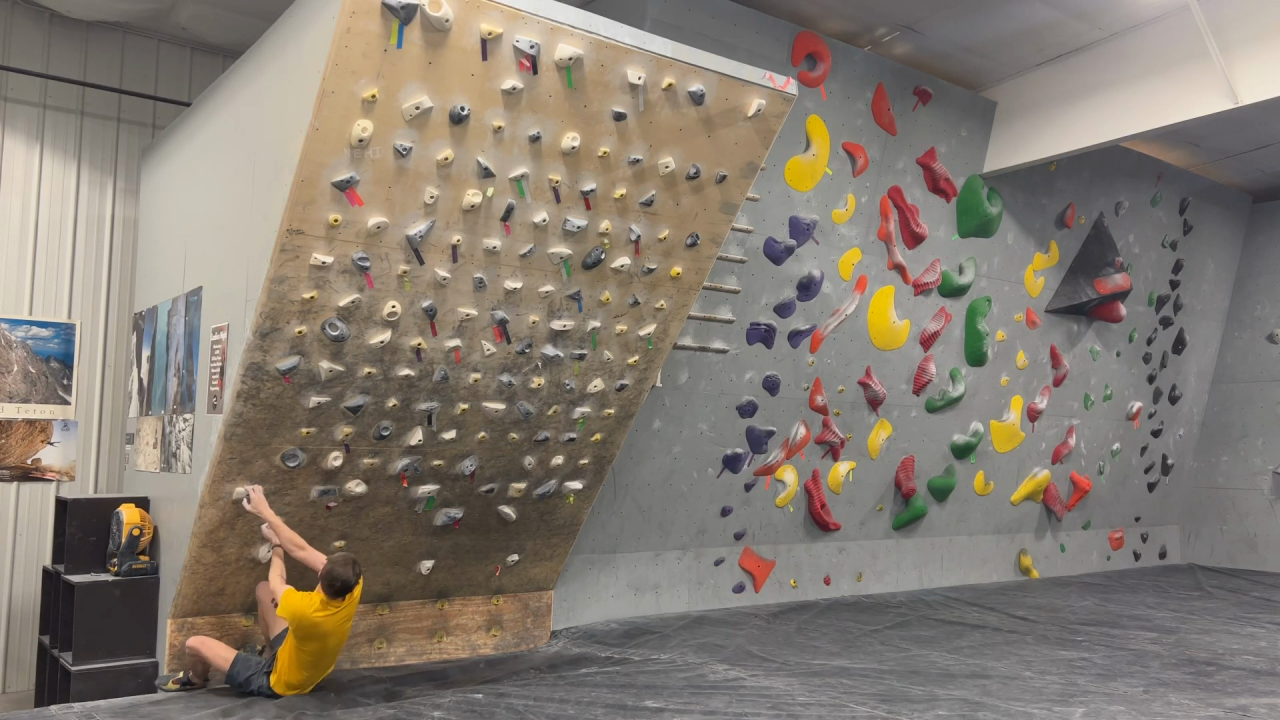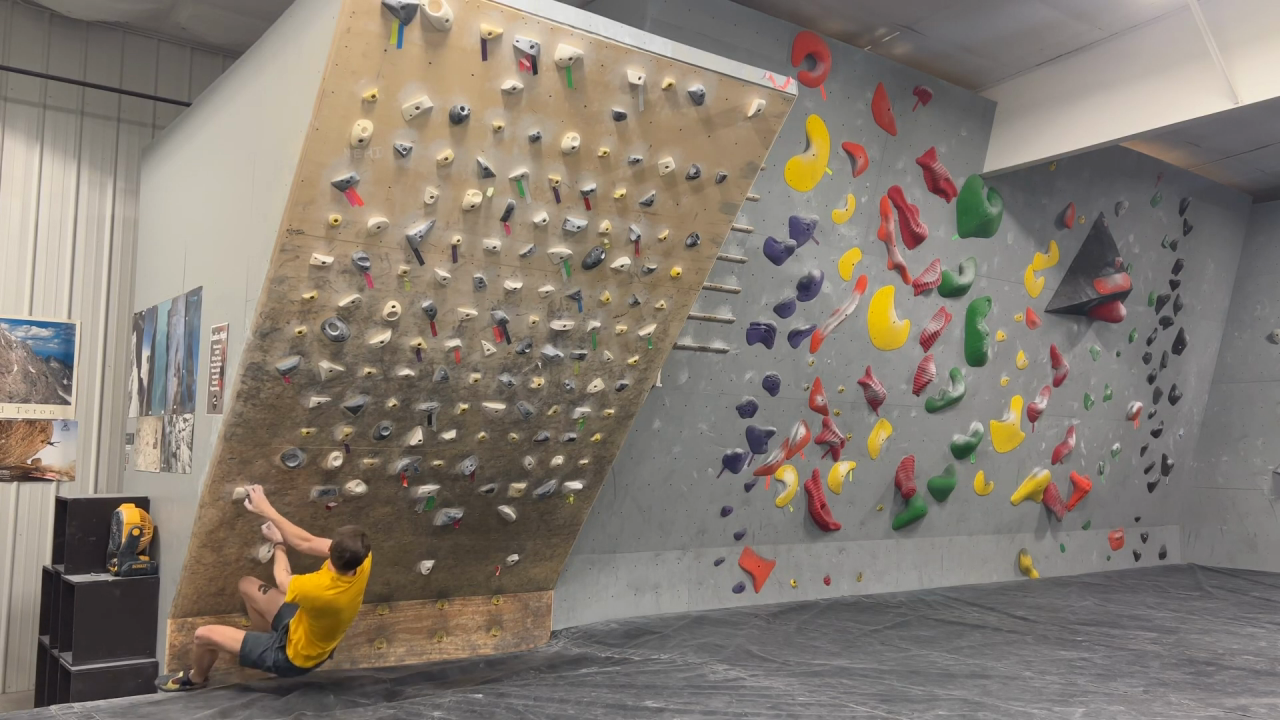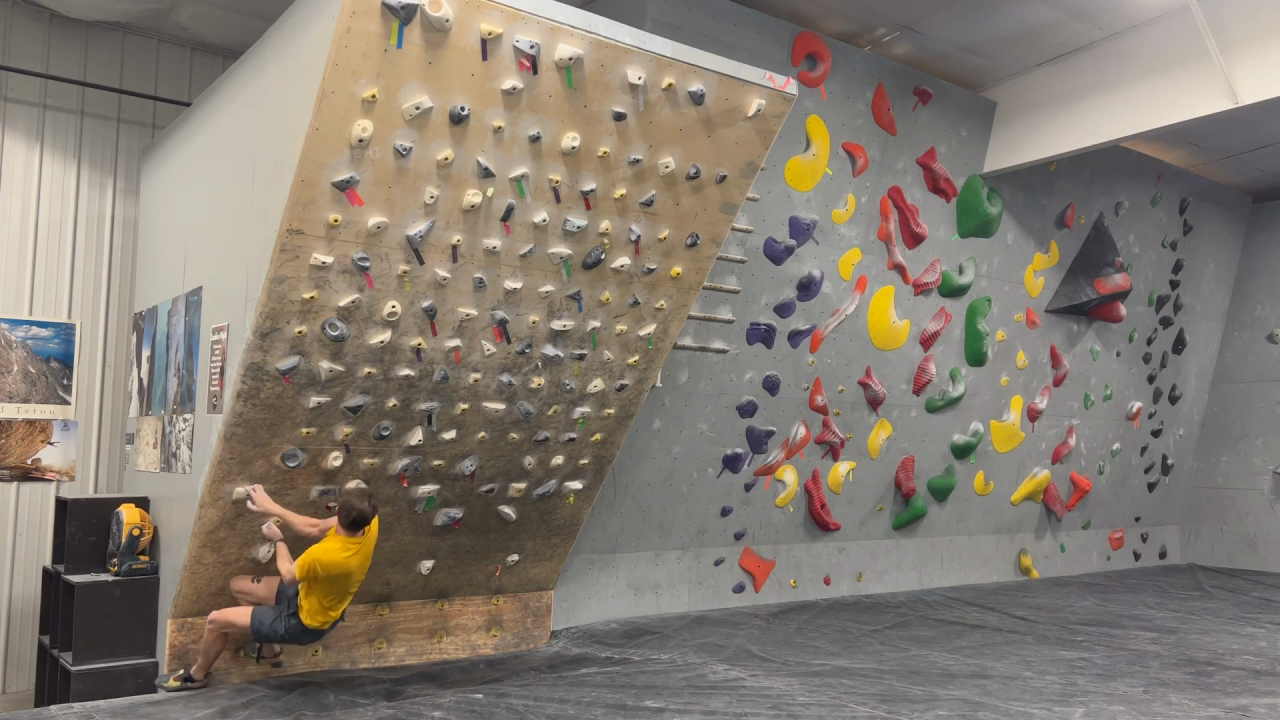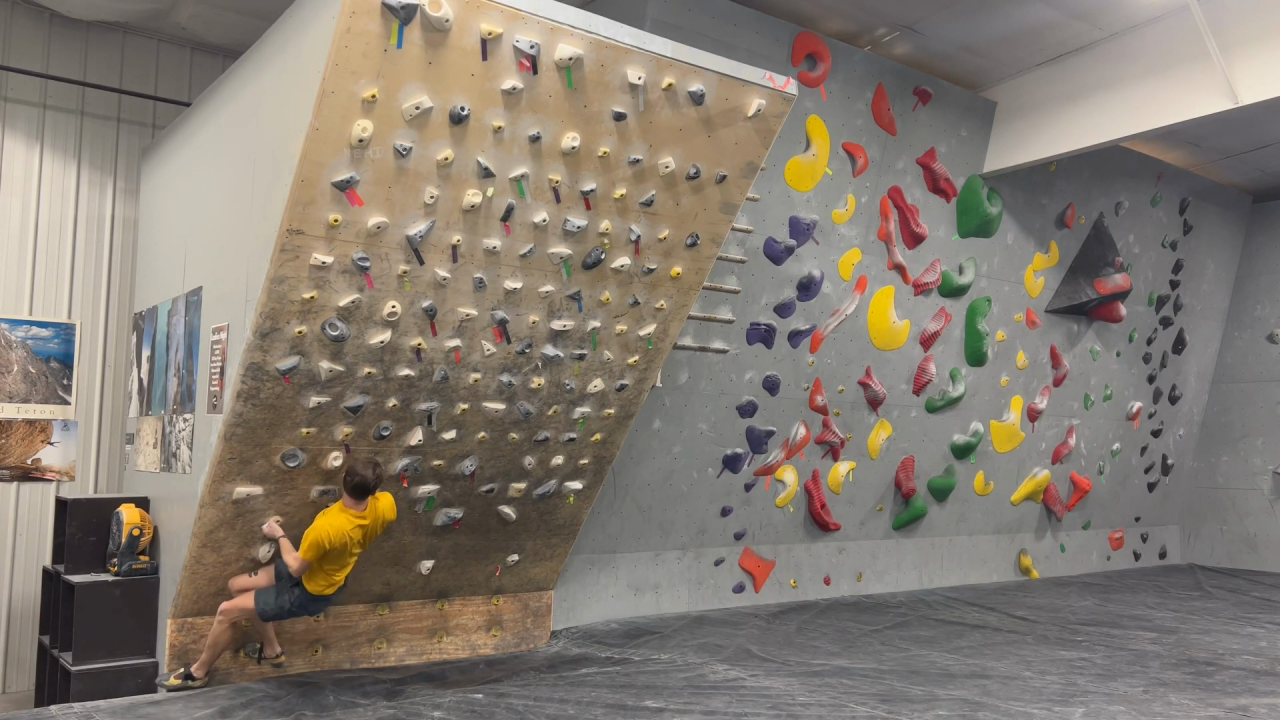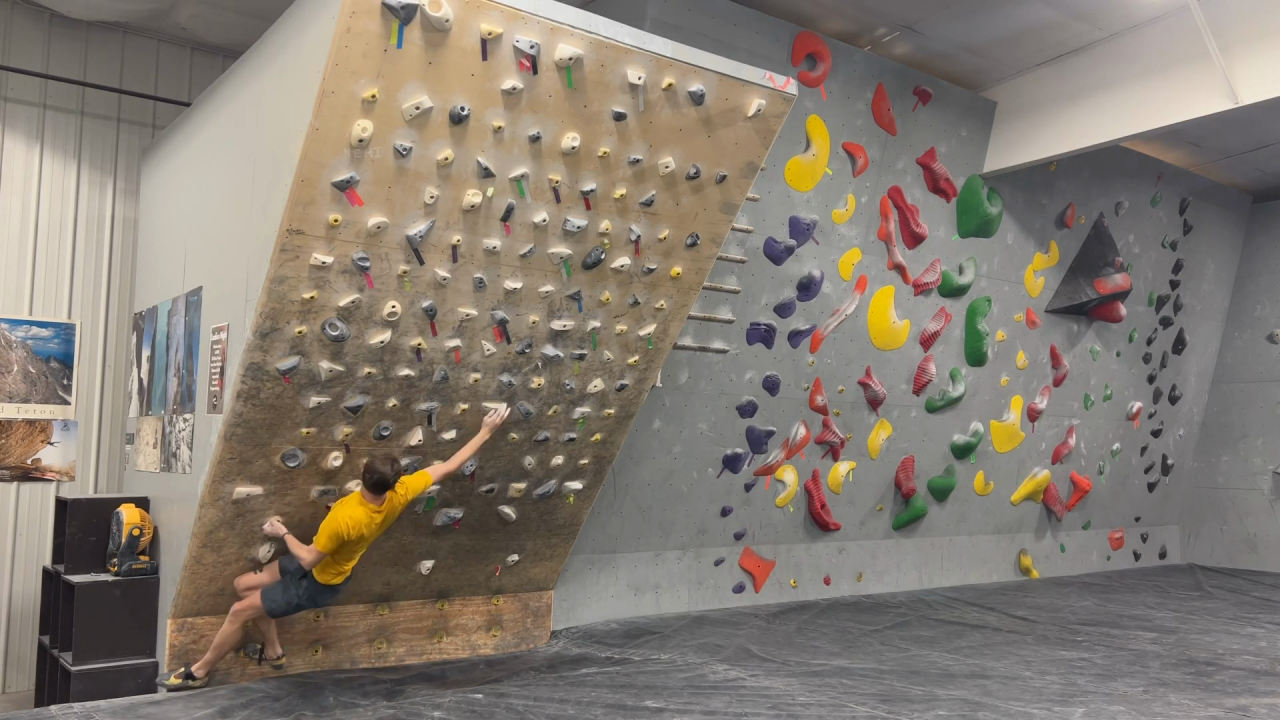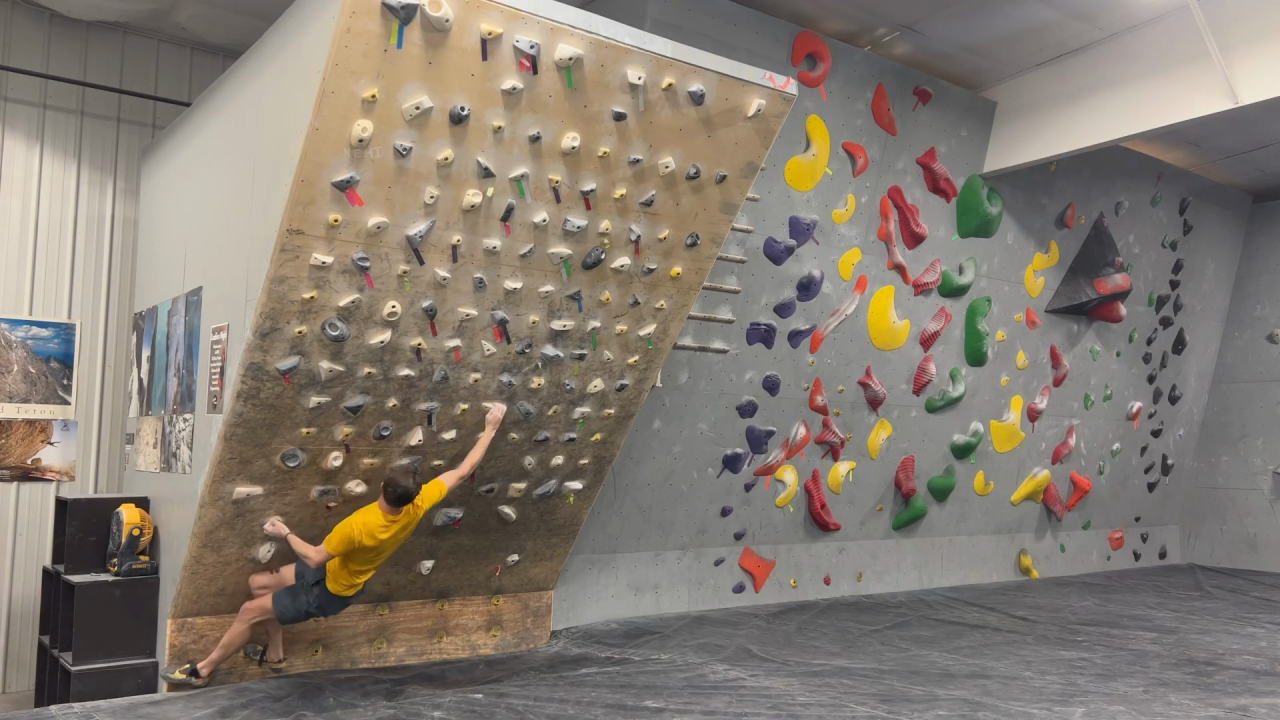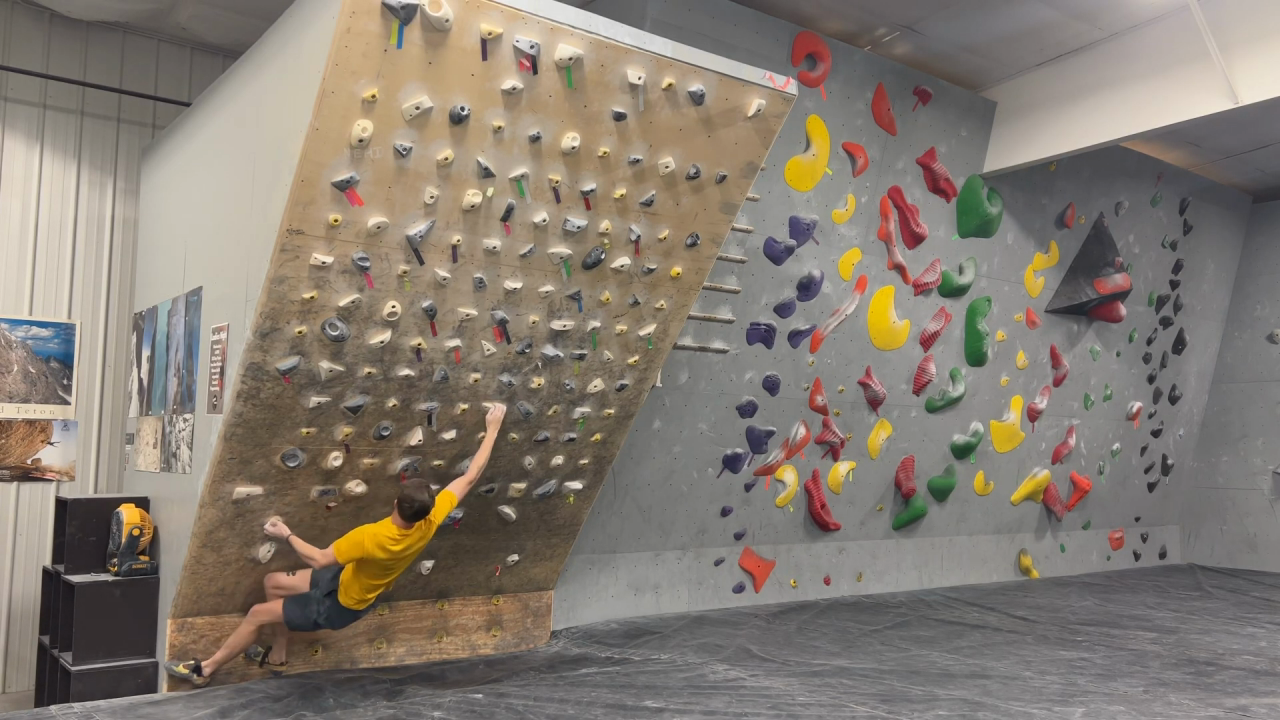
dt=0.2s
person 1, frame 1
left shoulder: (308, 609)
right shoulder: (354, 586)
left elbow: (277, 583)
right elbow: (302, 551)
left wrist: (276, 544)
right wrist: (266, 512)
left hip: (281, 685)
left knee: (195, 644)
right knee: (262, 589)
left ankle: (196, 679)
right ankle: (271, 654)
person 1, frame 2
left shoulder: (320, 589)
right shoulder: (363, 561)
left elbow: (284, 582)
right elbow: (307, 543)
left wrist: (278, 542)
right wrist: (267, 510)
left hip: (295, 657)
right hip: (305, 627)
left knee: (204, 635)
right knee: (246, 585)
left ankle: (196, 678)
right ankle: (266, 646)
person 1, frame 3
left shoulder: (324, 555)
right shoulder: (371, 526)
left elbow: (288, 574)
right elbow: (314, 527)
left wrist: (277, 539)
right wrist: (272, 508)
left hip: (306, 622)
right hip: (312, 595)
left knee: (217, 621)
right knee: (238, 585)
left ankle: (196, 676)
right ankle: (270, 649)
person 1, frame 4
left shoulder: (325, 526)
right shoulder: (384, 504)
left elbow: (296, 567)
right elbow: (388, 513)
left wrist: (280, 536)
left hip: (313, 595)
right hip: (319, 576)
left knee: (227, 611)
right knee: (238, 586)
left ankle: (198, 673)
right ankle: (272, 650)
person 1, frame 5
left shoulder: (343, 518)
right shoulder: (402, 492)
left elbow: (308, 559)
right elbow: (449, 466)
left wrist: (283, 532)
right wrist: (485, 431)
left hip: (317, 583)
right hip: (327, 565)
left knee: (239, 611)
right knee: (243, 584)
left ankle: (198, 671)
right ankle: (273, 651)
person 1, frame 6
left shoulder: (358, 527)
right shoulder: (419, 506)
left elbow: (315, 558)
right elbow: (463, 471)
left wrist: (285, 533)
right wrist: (490, 427)
left hip: (332, 592)
right hip: (337, 570)
left knee: (250, 611)
right knee: (258, 583)
left ankle: (202, 670)
right ankle: (275, 653)
person 1, frame 7
left shoulder: (371, 537)
right shoulder: (431, 523)
left elbow: (319, 560)
right elbow: (470, 477)
left wrist: (286, 534)
right wrist: (492, 428)
left hip: (342, 605)
right hip: (349, 579)
left knee: (258, 614)
right knee: (273, 581)
left ankle: (205, 669)
right ankle: (277, 656)
